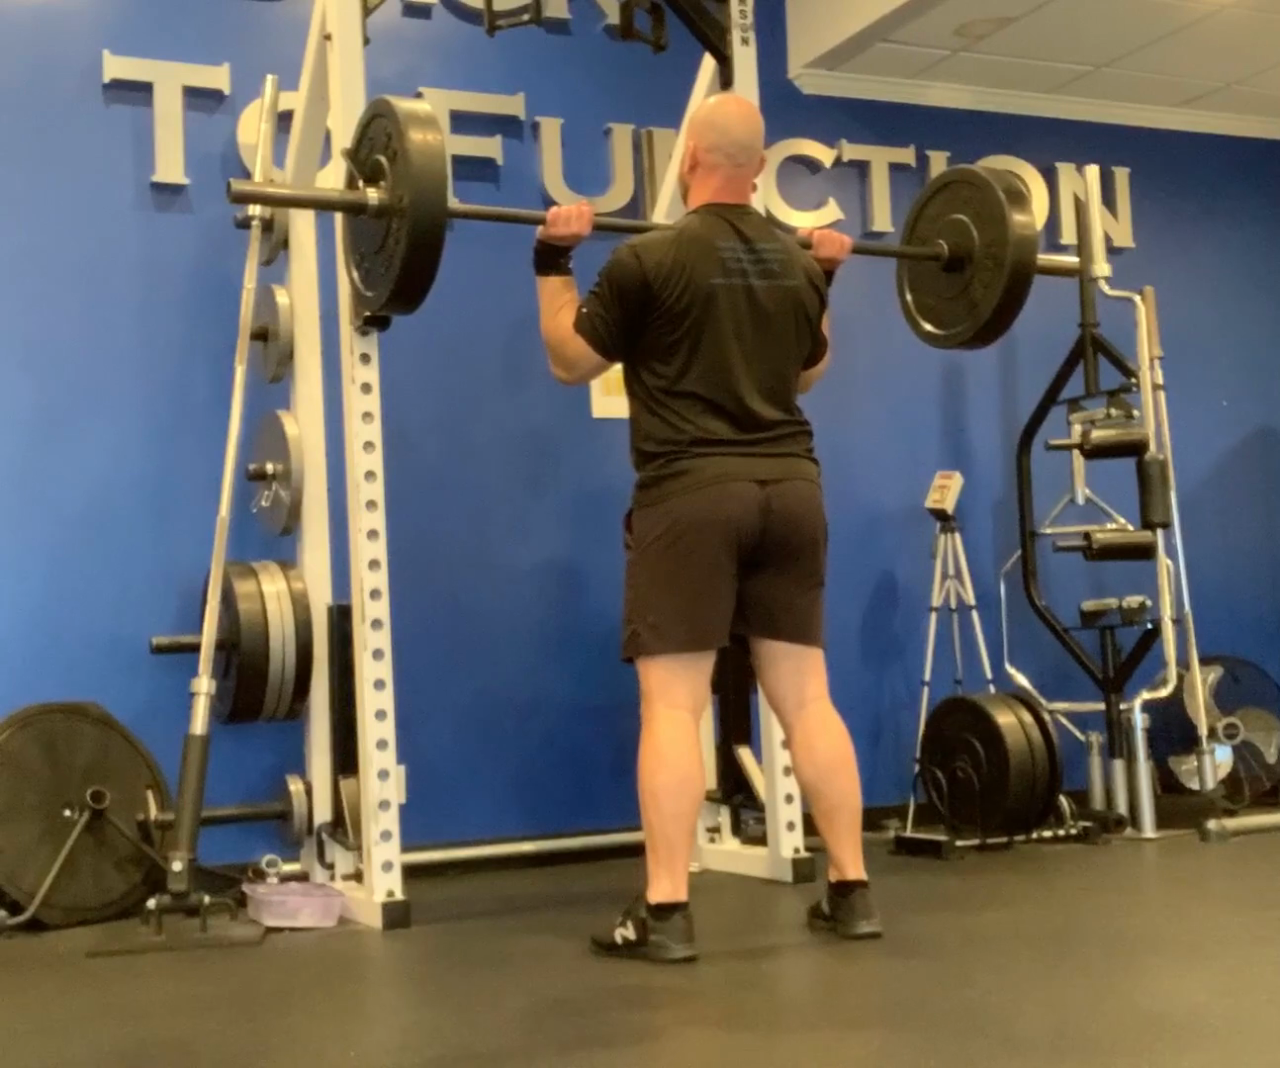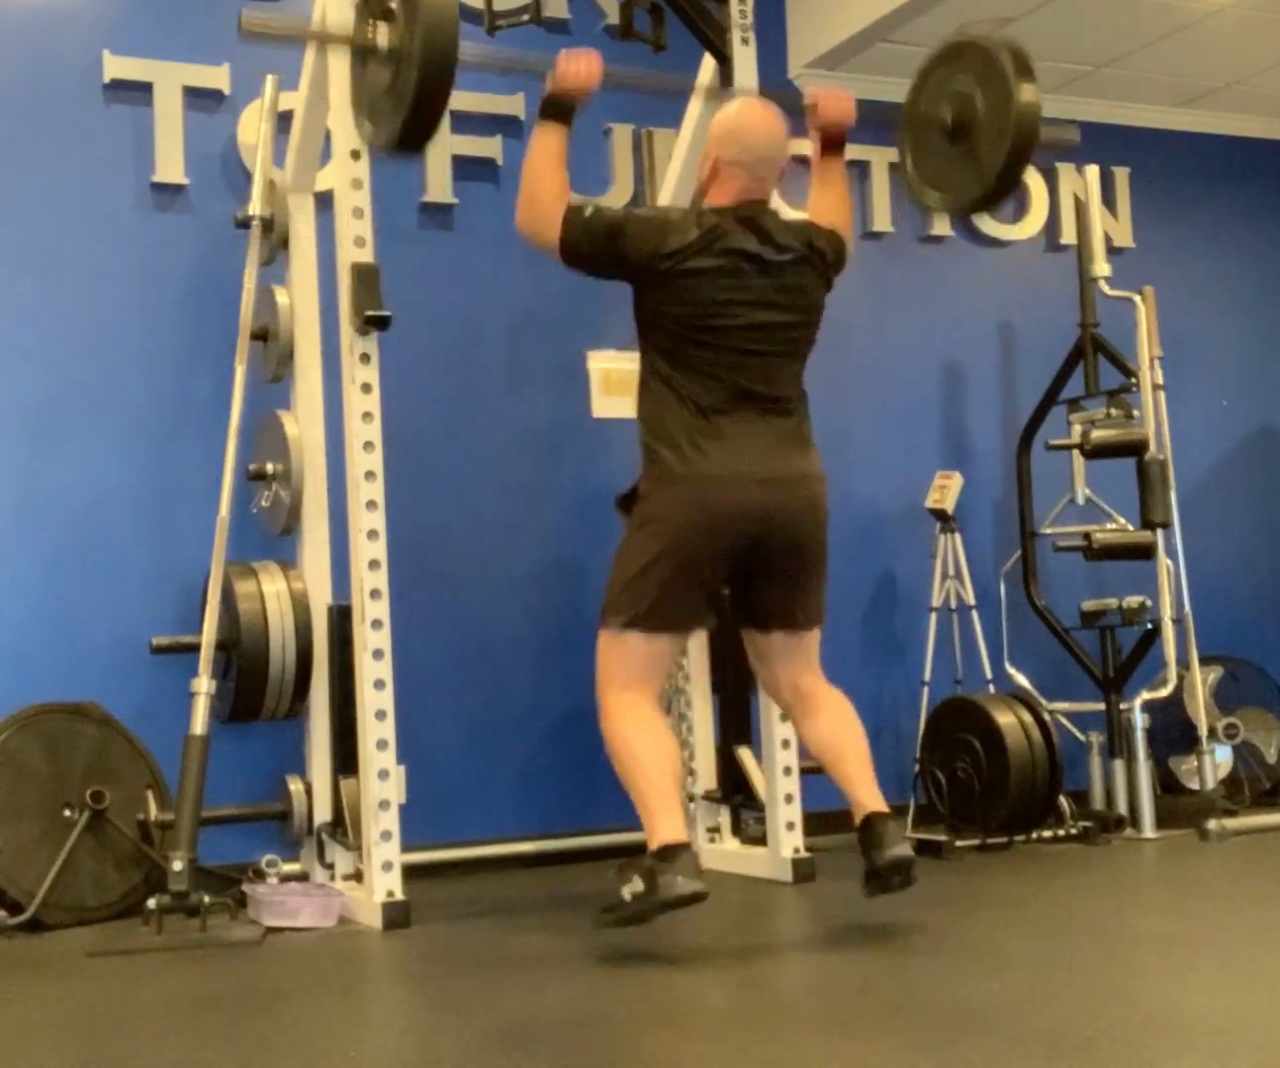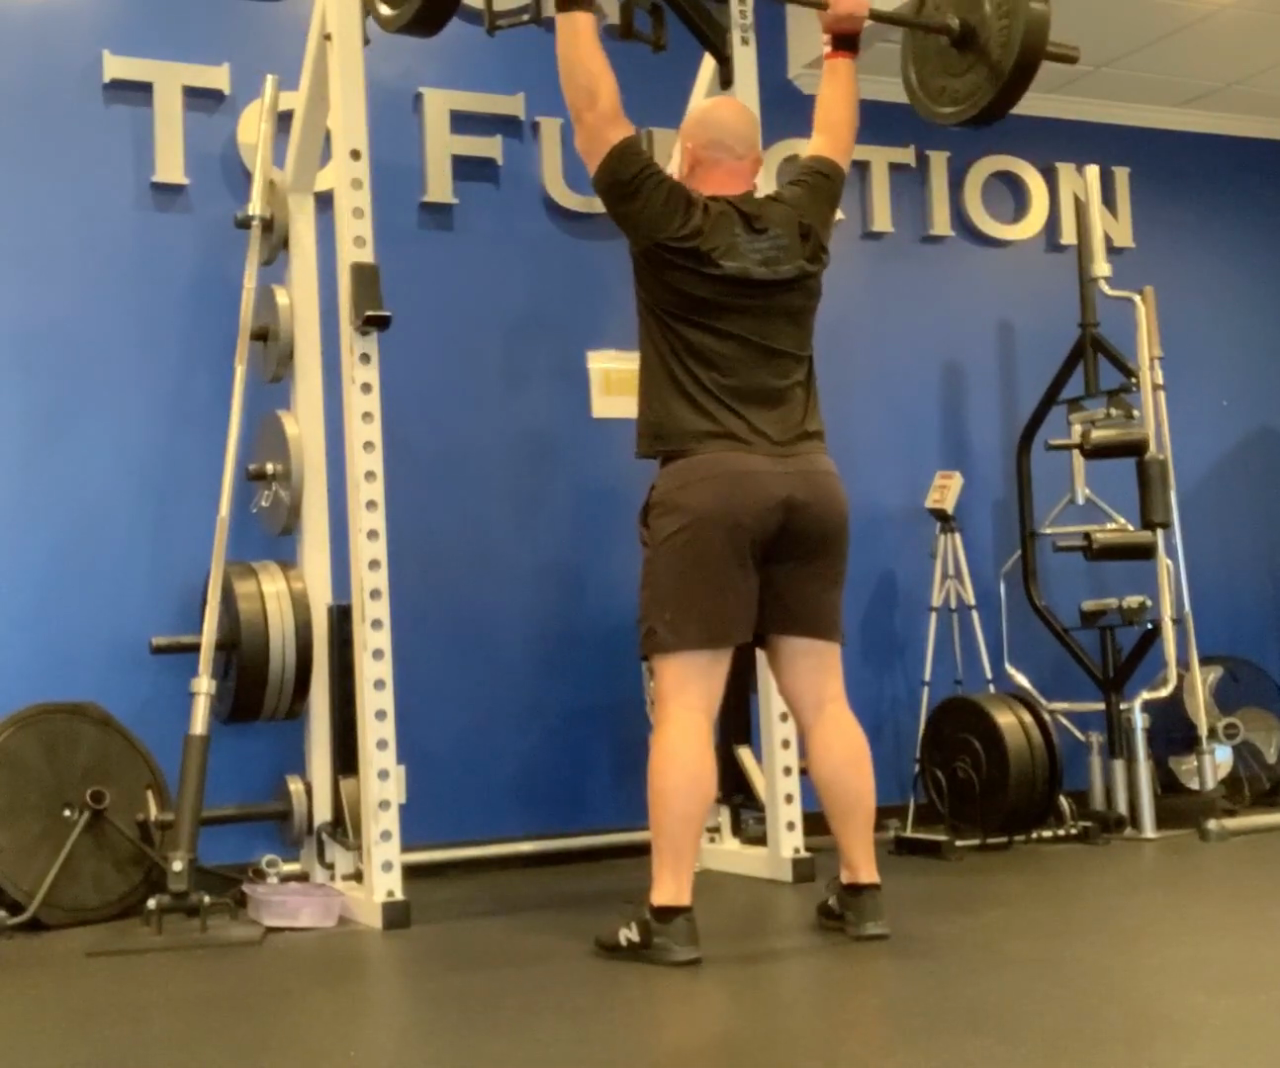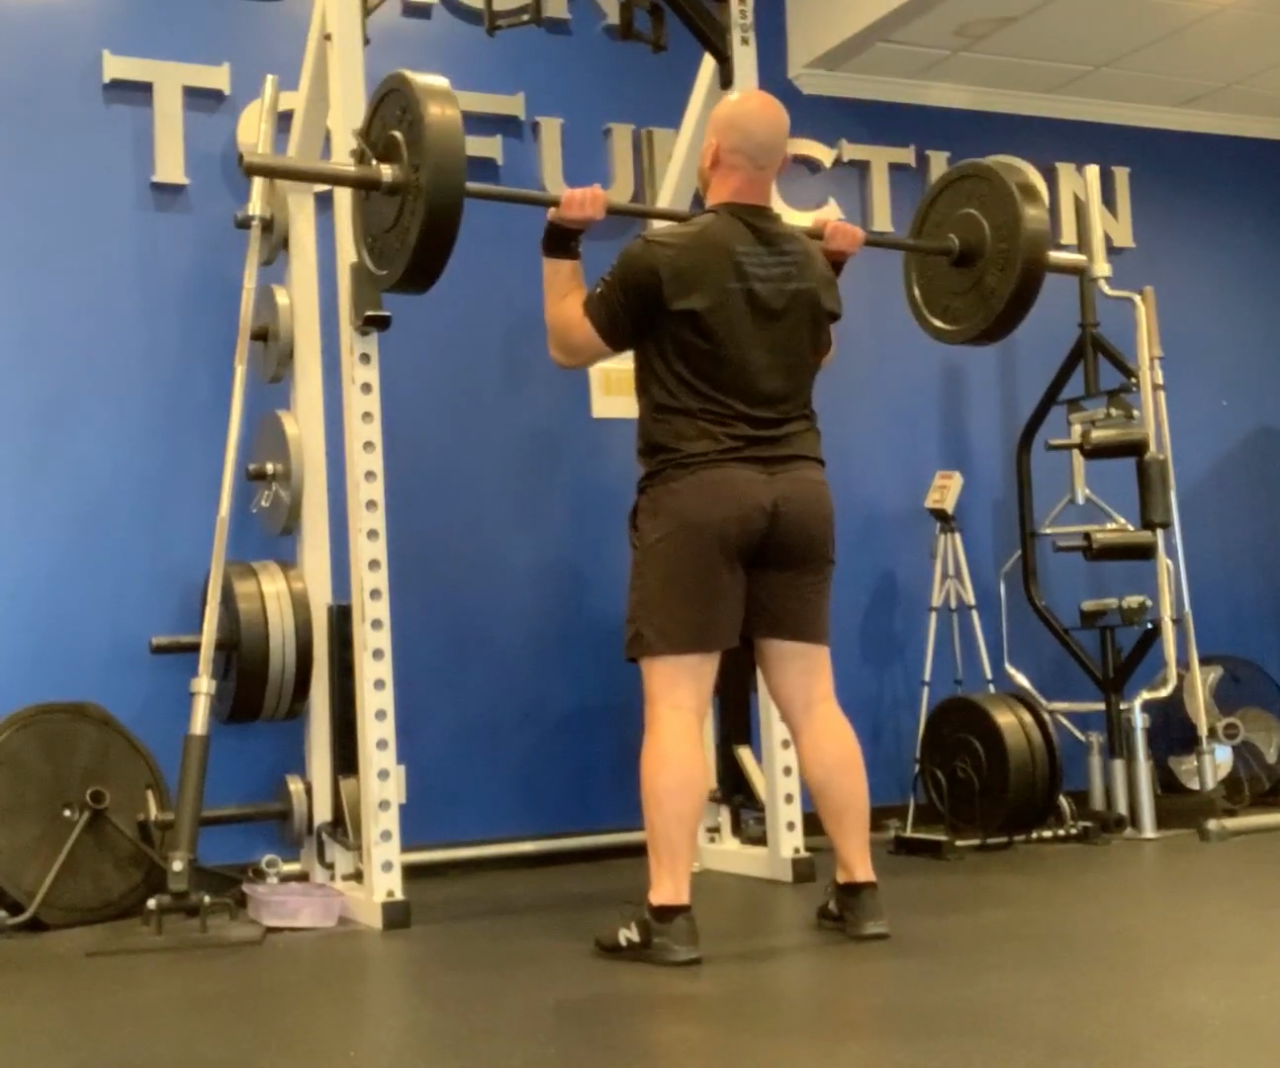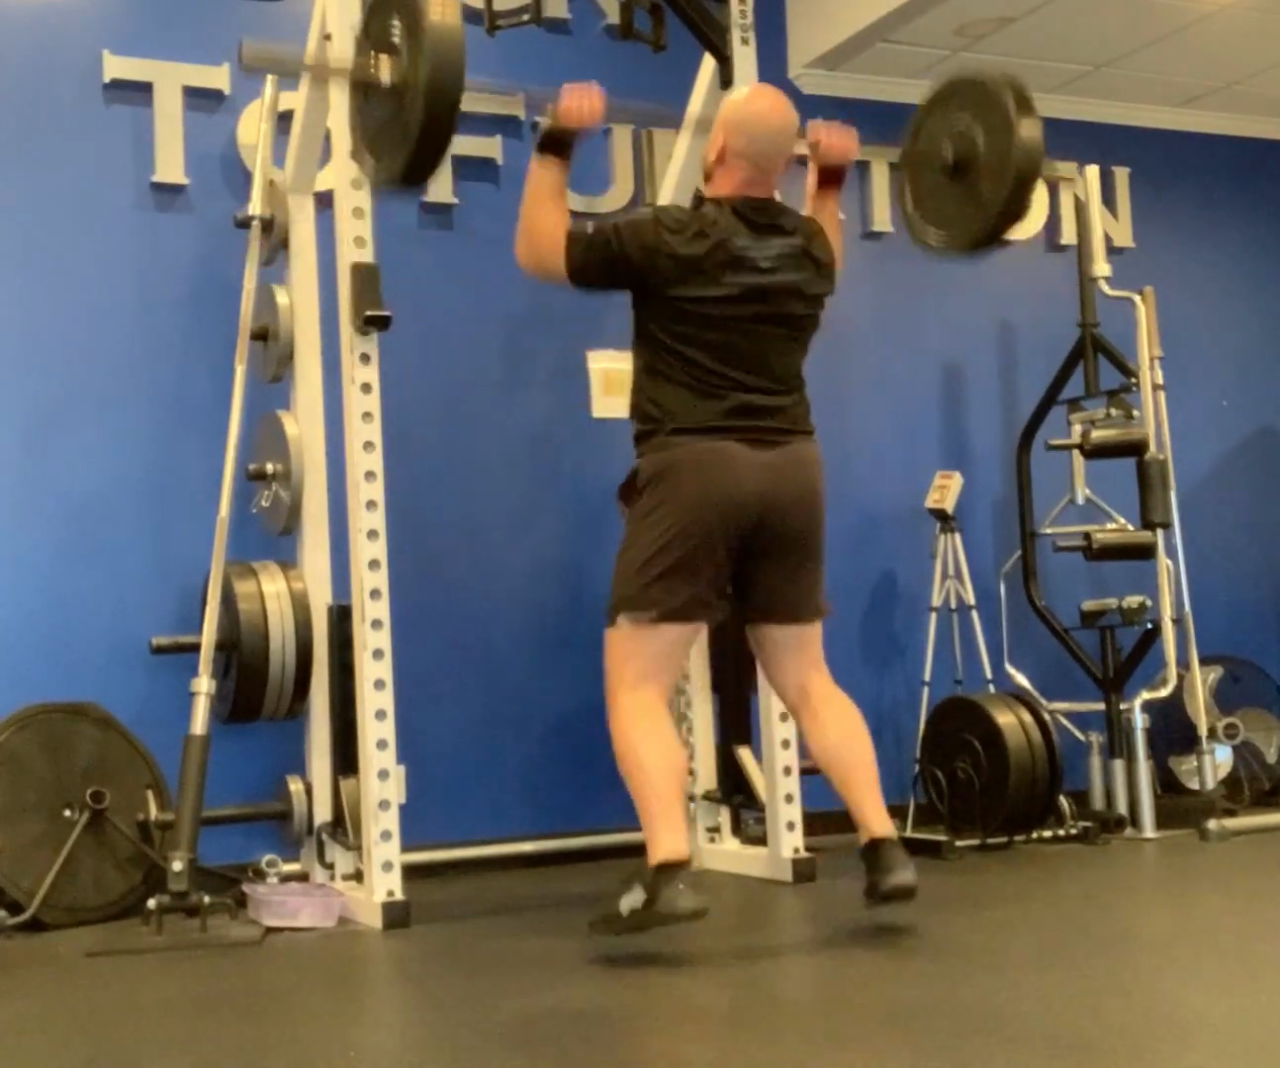
dt=1s
person 1, frame 1
left shoulder: (651, 257)
right shoulder: (797, 263)
left elbow: (570, 358)
left wrist: (553, 257)
left hip: (692, 495)
right hip: (793, 489)
left knee: (672, 704)
right knee: (806, 699)
left ankle: (665, 913)
right ankle: (851, 890)
person 1, frame 2
left shoulder: (665, 242)
right shoulder: (805, 249)
left elbow: (540, 220)
left wrist: (559, 108)
right wrist: (832, 142)
left hip: (696, 493)
right hip: (793, 491)
left knee: (625, 684)
right knee: (799, 681)
left ankle: (669, 856)
right ankle: (879, 826)
person 1, frame 3
left shoulder: (668, 222)
right shoulder: (800, 226)
left elbow: (595, 112)
right elbow: (833, 138)
left hip: (711, 485)
right hip: (809, 482)
left knee: (685, 704)
right knee: (822, 699)
left ankle: (670, 915)
right ankle: (862, 891)
person 1, frame 4
left shoulder: (664, 253)
right shoulder: (809, 263)
left elbow: (570, 343)
left wrist: (563, 241)
left hip: (698, 493)
right hip: (799, 488)
left knee: (676, 705)
right knee: (812, 699)
left ankle: (669, 916)
right ankle: (859, 892)
person 1, frame 5
left shoulder: (665, 237)
right shoulder: (807, 245)
left elbow: (538, 252)
left wrist: (557, 144)
right wrist: (830, 182)
left hip: (694, 472)
right hip: (789, 474)
left knee: (635, 683)
right knee: (806, 679)
left ankle: (669, 873)
right ankle: (883, 847)
